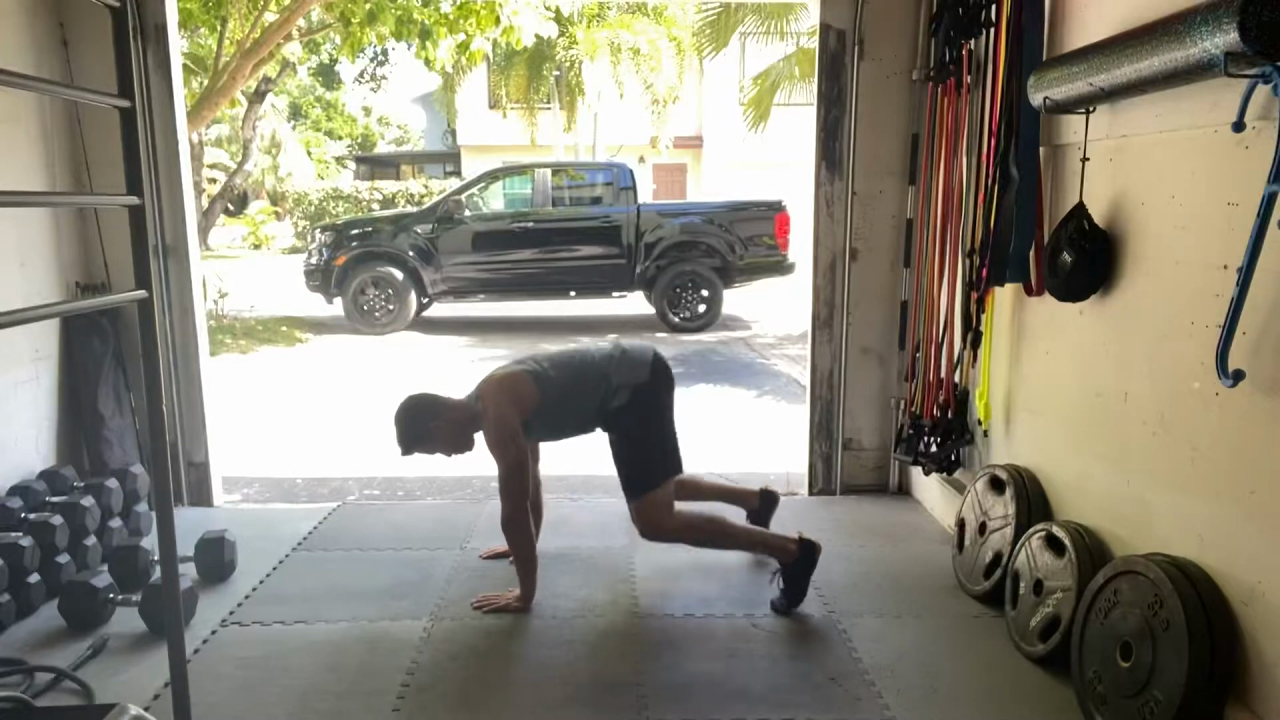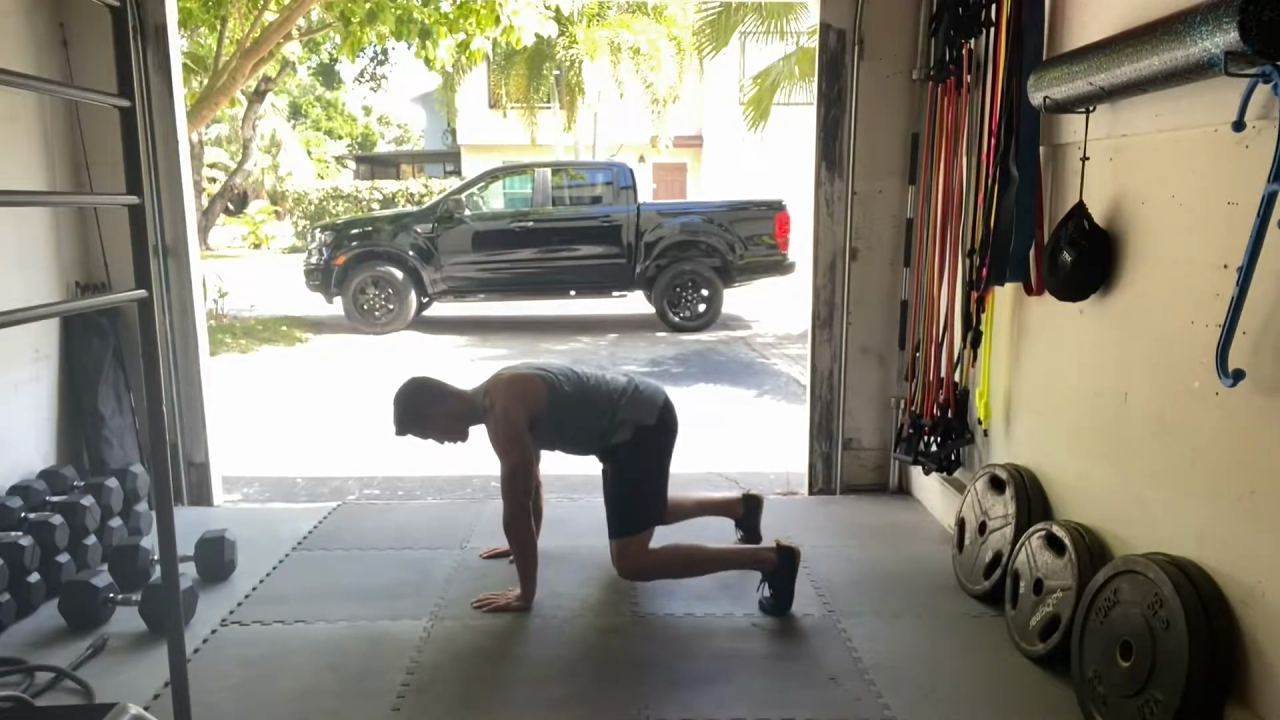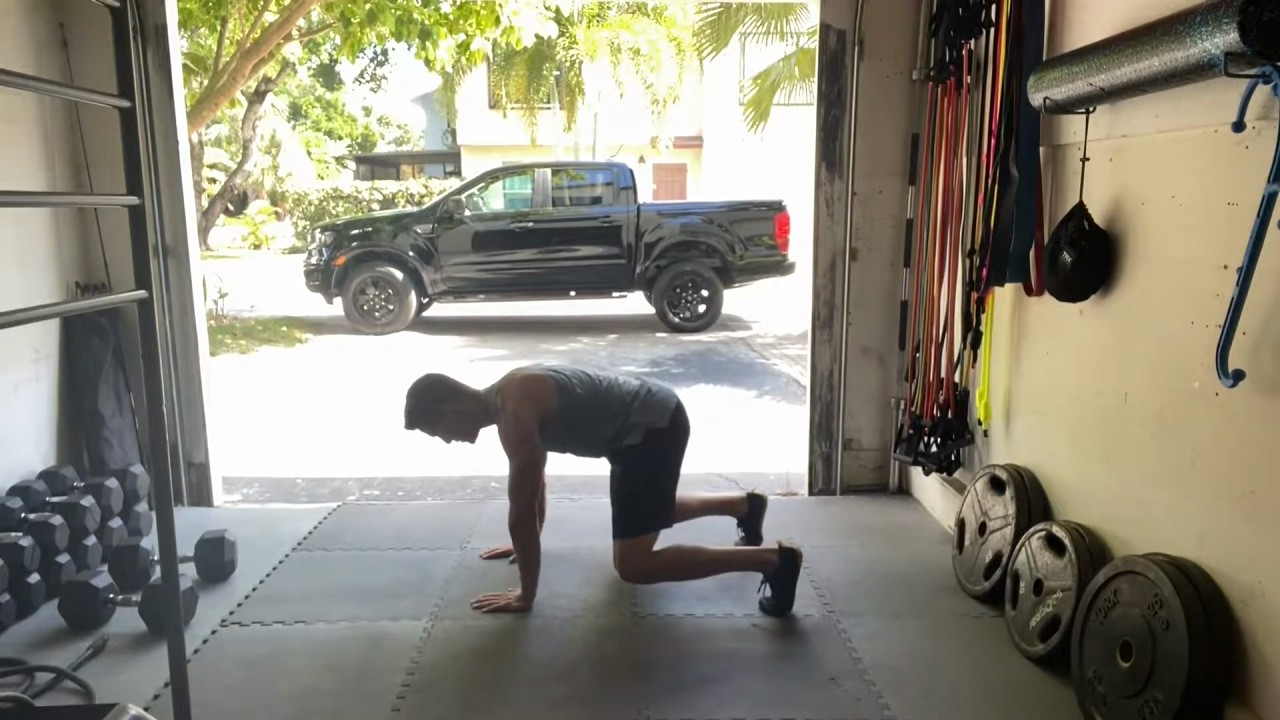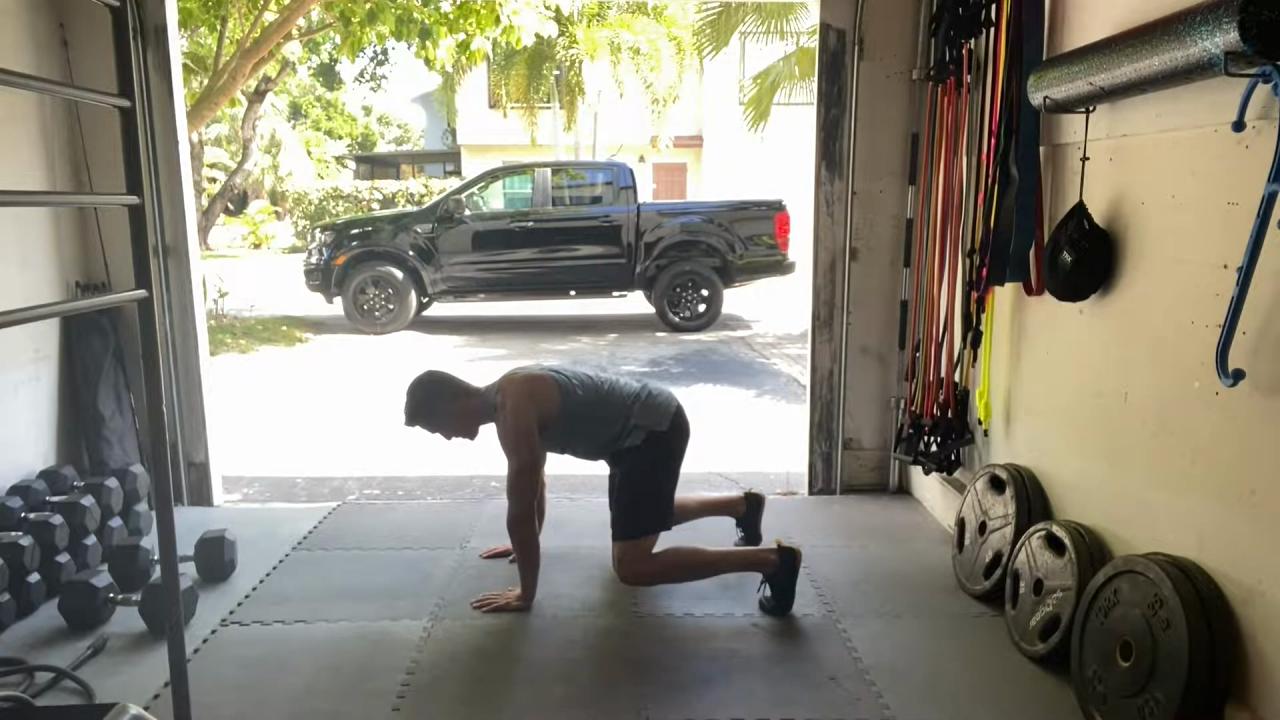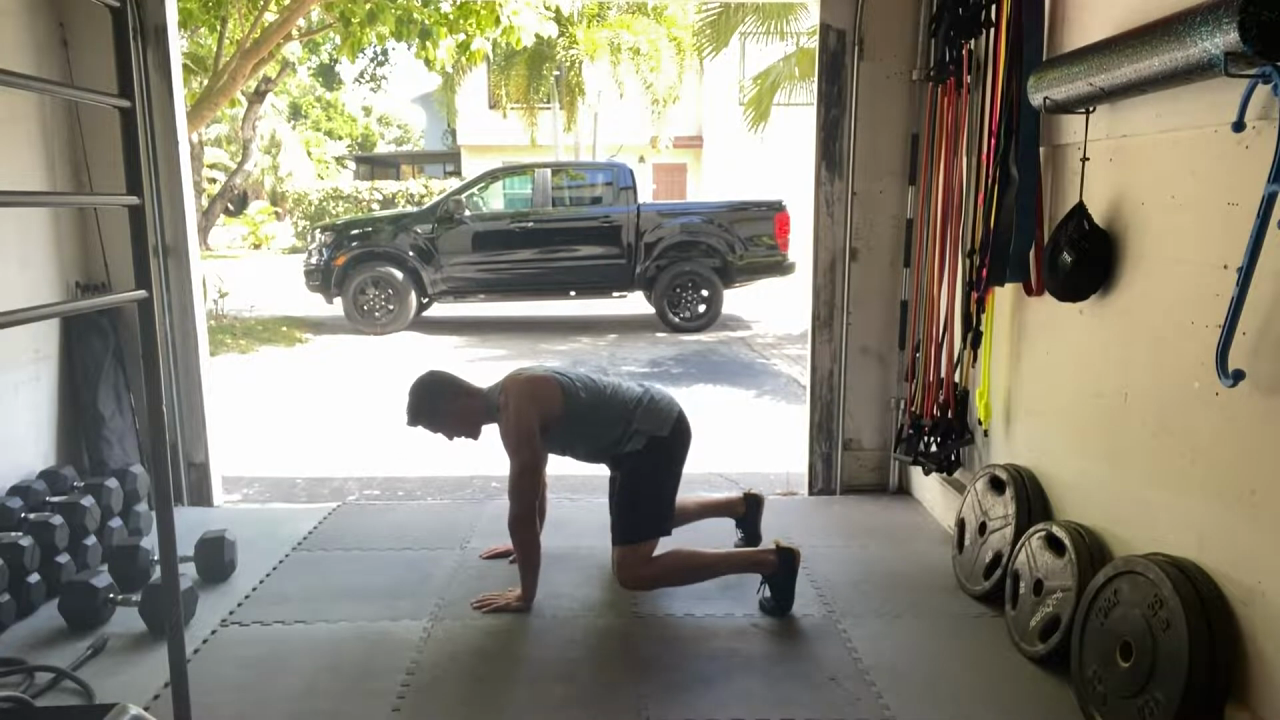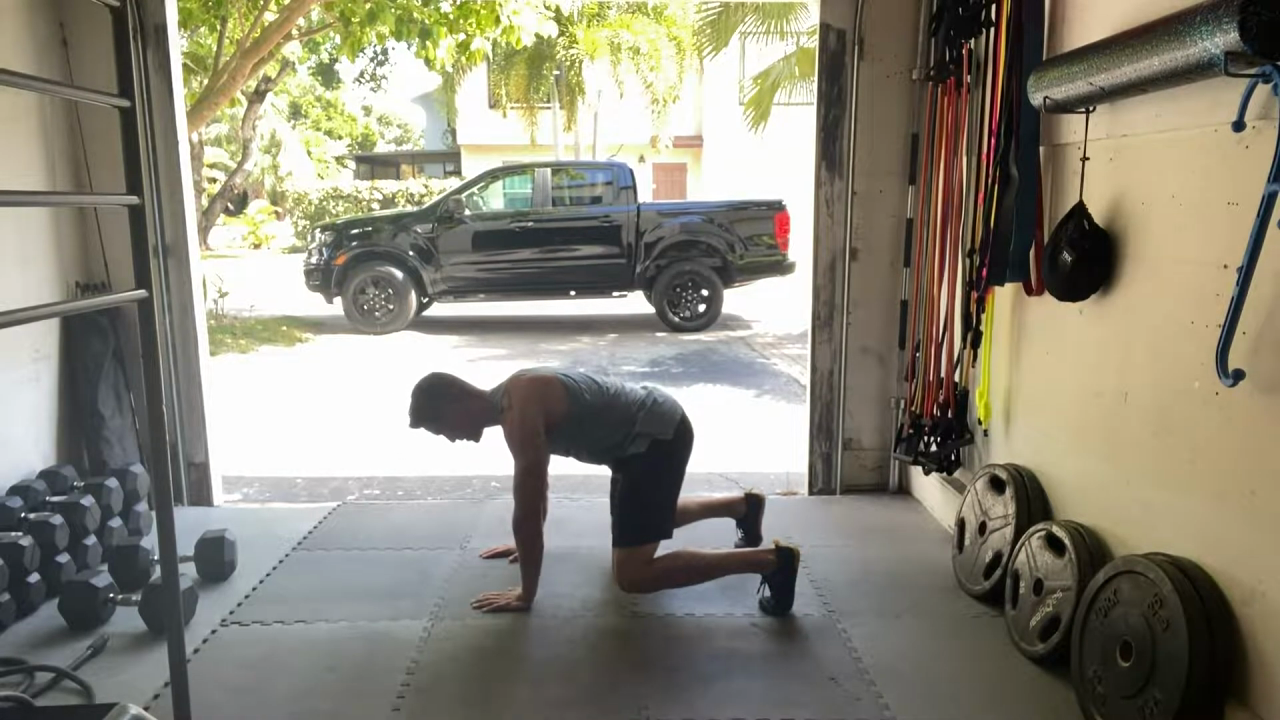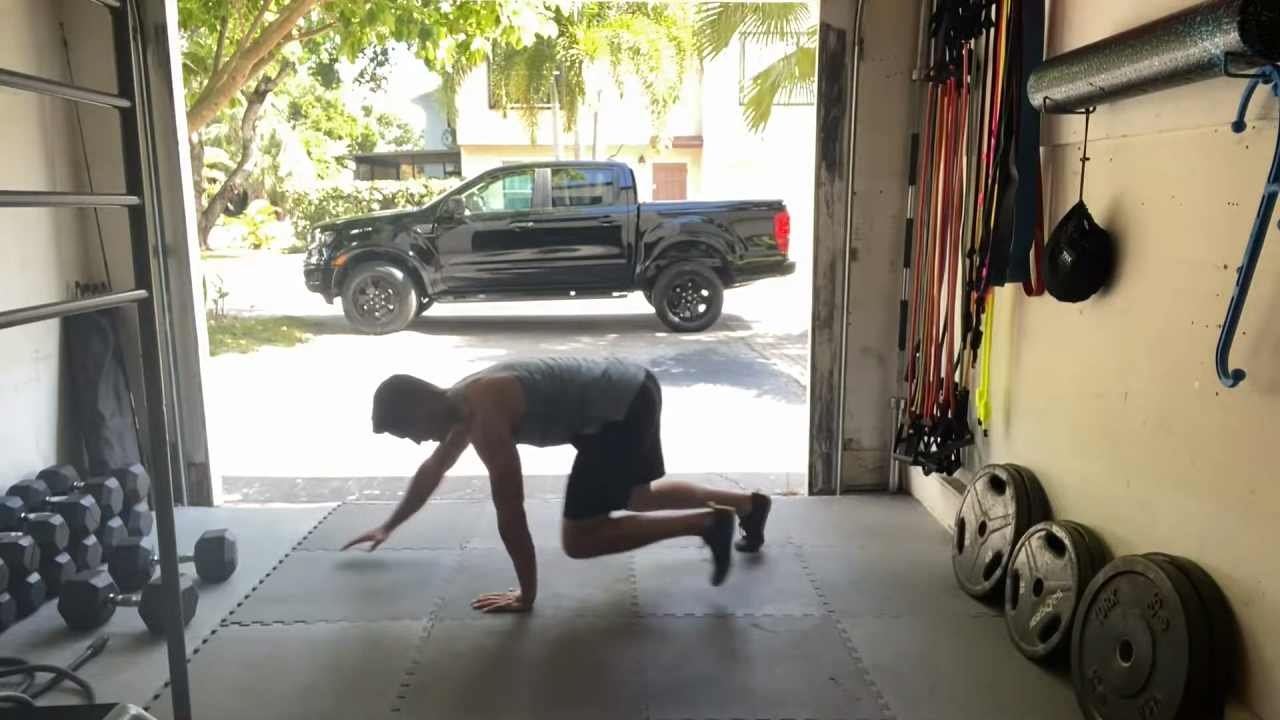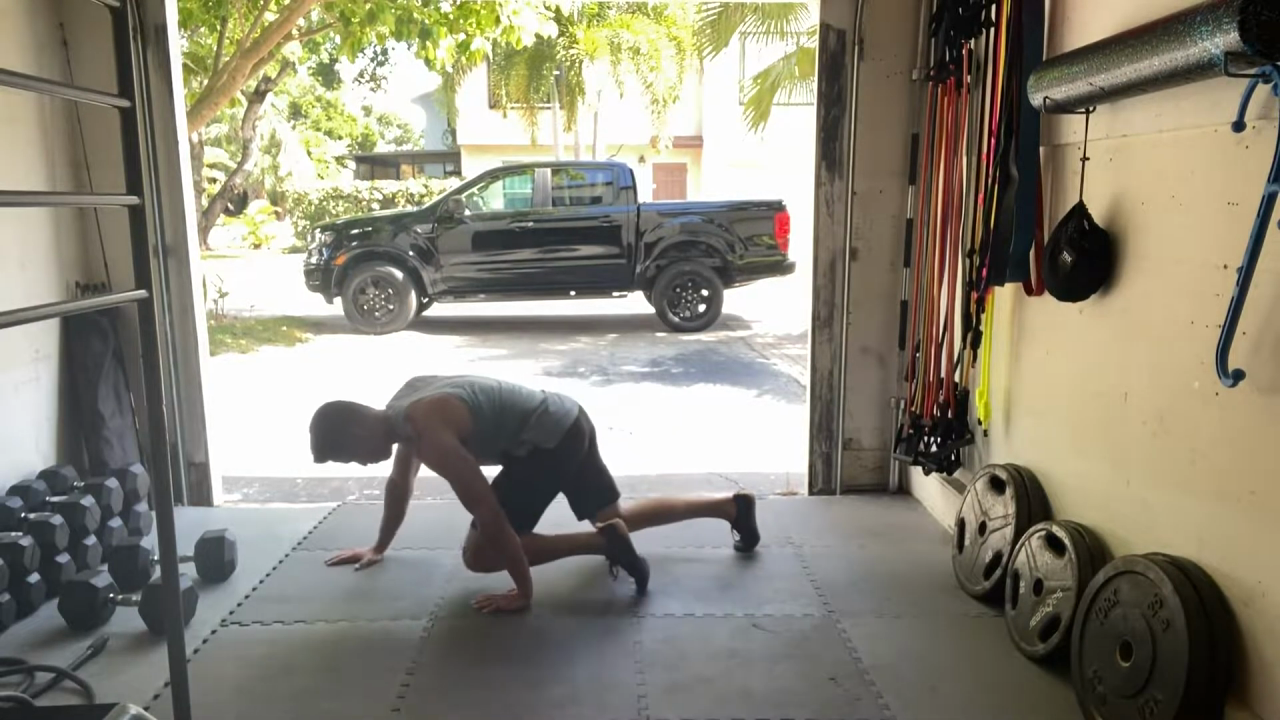
dt=0.4s
person 1, frame 1
left shoulder: (495, 415)
right shoulder: (495, 399)
left elbow: (514, 508)
right elbow: (530, 480)
left wrist: (525, 594)
right wrist: (526, 542)
left hip: (636, 385)
right hip: (636, 379)
left knee: (654, 521)
right knee: (657, 488)
left ankle: (791, 551)
right ankle: (755, 500)
person 1, frame 2
left shoulder: (502, 413)
right shoulder: (497, 396)
left elbow: (516, 510)
right elbow: (530, 481)
left wrist: (526, 594)
right wrist: (527, 543)
left hip: (641, 424)
right hip: (640, 412)
left knee: (631, 562)
right knee: (643, 512)
left ankle: (772, 558)
right ankle: (740, 506)
person 1, frame 3
left shoulder: (513, 413)
right shoulder: (508, 395)
left elbow: (522, 510)
right elbow: (536, 483)
left wrist: (526, 594)
right wrist: (527, 544)
left hip: (652, 427)
right hip: (650, 415)
left knee: (633, 565)
right knee: (643, 513)
left ankle: (773, 560)
right ankle: (743, 505)
person 1, frame 4
left shoulder: (513, 413)
right shoulder: (509, 393)
left elbow: (521, 511)
right elbow: (535, 482)
left wrist: (526, 594)
right wrist: (527, 542)
left hip: (654, 429)
right hip: (647, 420)
left knee: (632, 567)
right knee: (639, 516)
left ankle: (773, 560)
right ankle: (742, 505)
person 1, frame 5
left shoulder: (515, 412)
right shoulder: (511, 395)
left elbow: (522, 511)
right elbow: (535, 482)
left wrist: (526, 594)
right wrist: (527, 543)
left hip: (655, 434)
right hip: (648, 425)
left knee: (631, 572)
right knee: (639, 519)
left ankle: (772, 561)
right ankle: (741, 506)
person 1, frame 6
left shoulder: (519, 413)
right shoulder: (513, 398)
left elbow: (527, 511)
right elbow: (538, 484)
left wrist: (526, 594)
right wrist: (528, 543)
left hip: (658, 437)
right hip: (651, 428)
left knee: (632, 575)
right knee: (640, 518)
left ankle: (771, 559)
right ankle: (742, 505)
person 1, frame 7
left shoulder: (483, 415)
right shoulder: (465, 400)
left elbow: (511, 514)
right elbow: (433, 469)
left wrist: (527, 594)
right wrist: (387, 526)
left hip: (619, 407)
right hip: (628, 389)
left knee: (579, 538)
right knee: (637, 496)
left ankle: (709, 522)
right ankle: (747, 505)
person 1, frame 8
left shoulder: (427, 433)
right shoulder: (404, 408)
left elbow: (490, 514)
right elbow: (400, 483)
left wrist: (523, 592)
right wrist: (378, 547)
left hip: (550, 439)
right hip: (565, 425)
left knee: (478, 554)
right knee: (617, 517)
left ankle: (603, 542)
right ankle: (733, 506)
